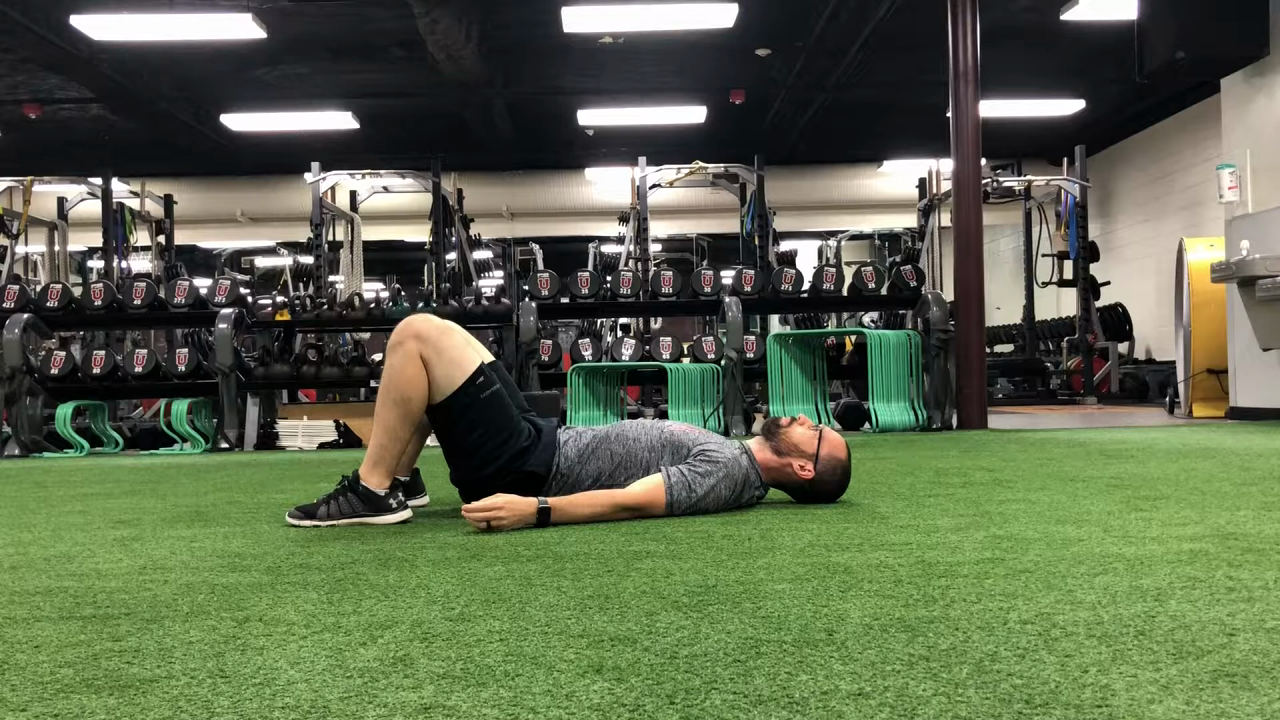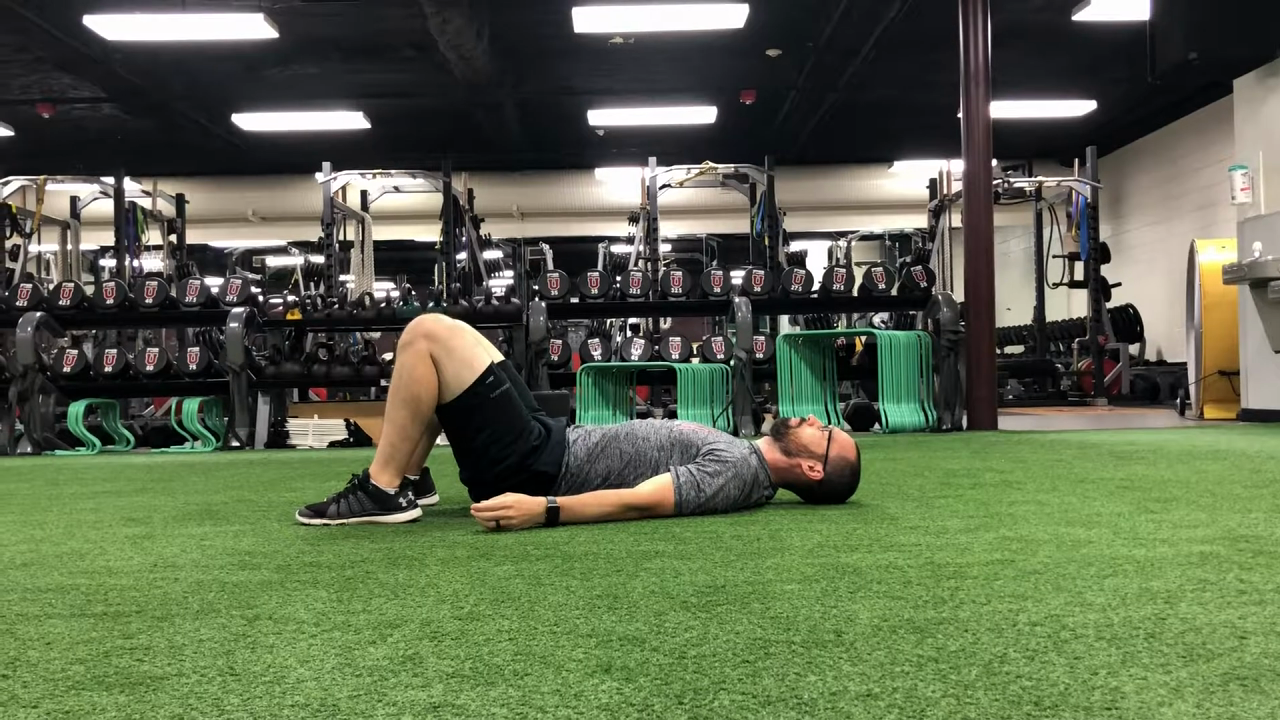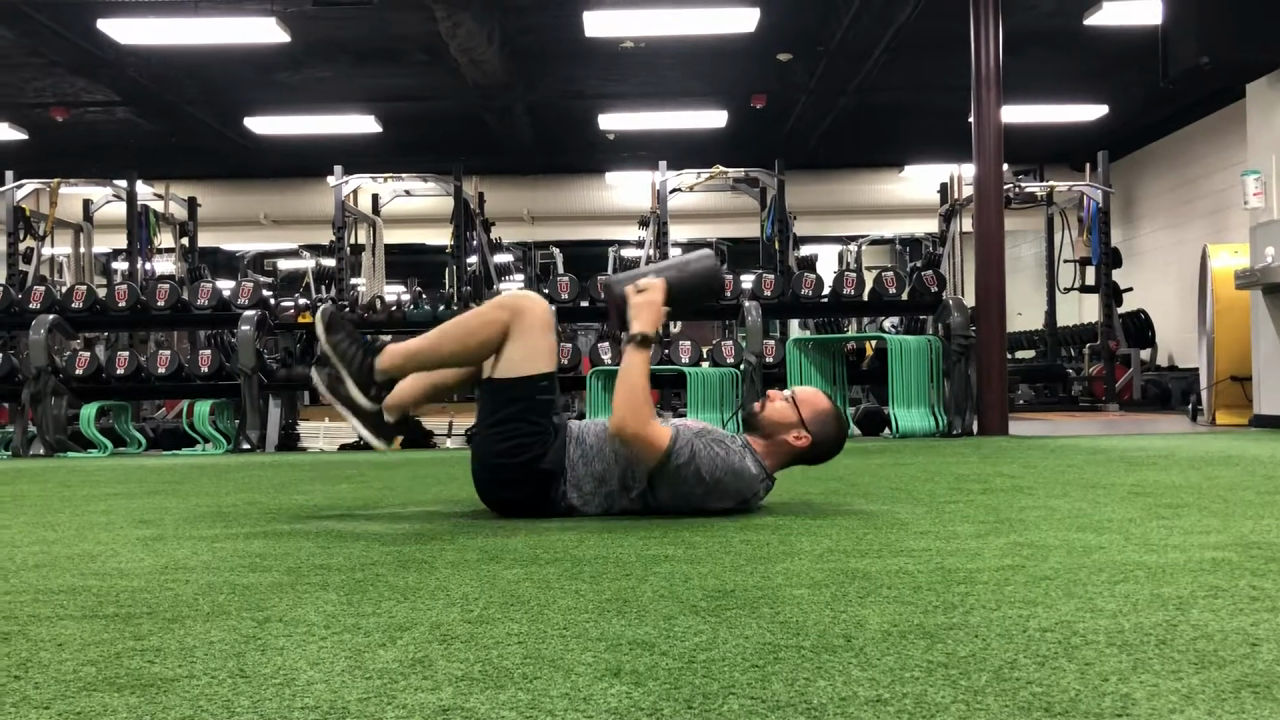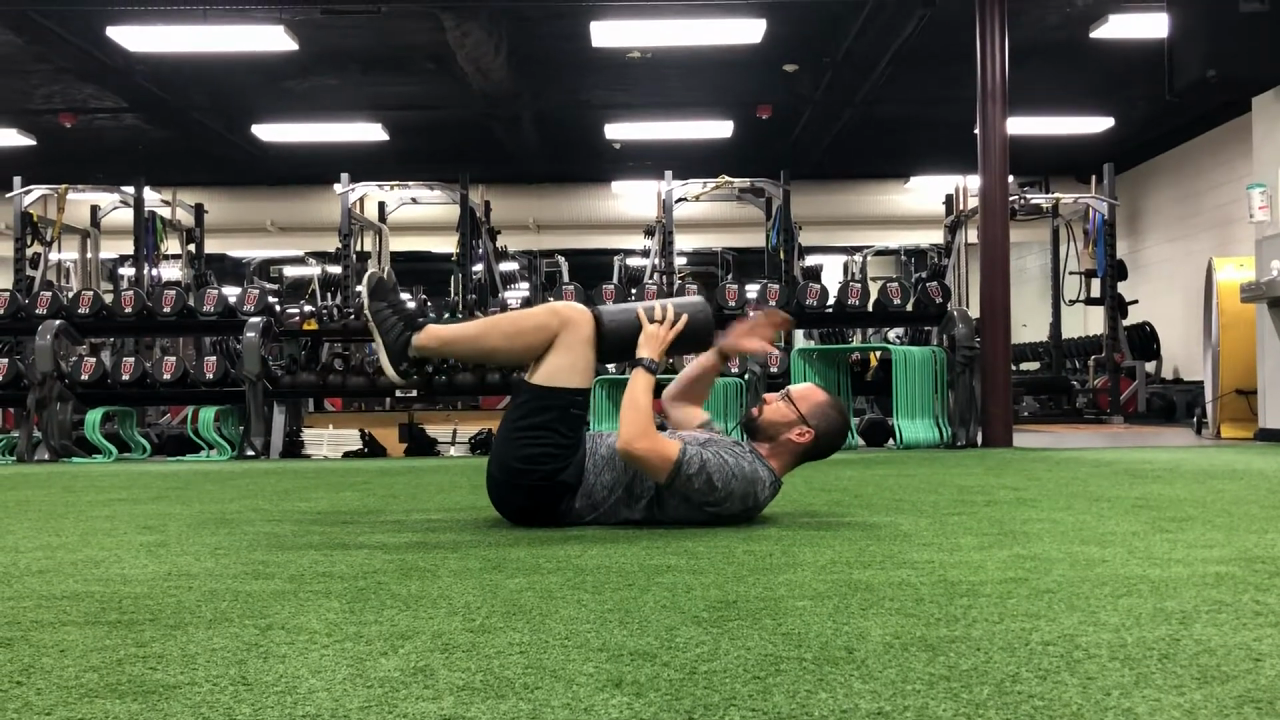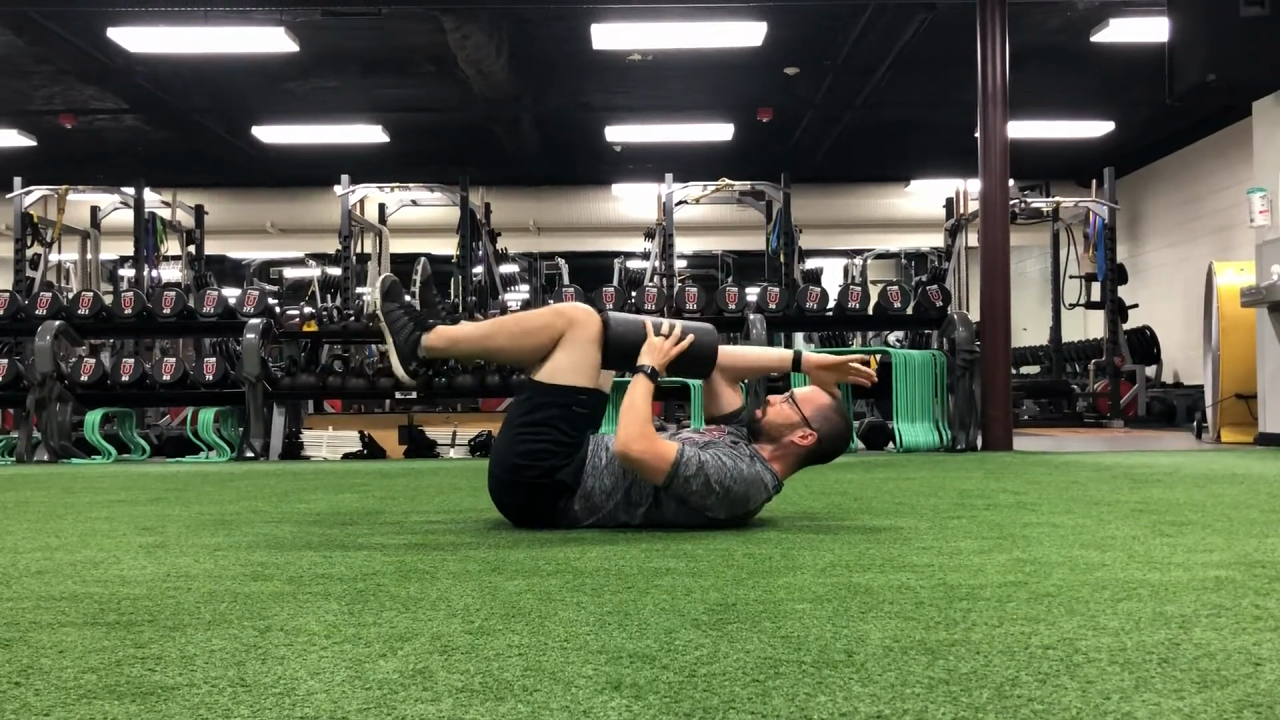
dt=0.7s
person 1, frame 1
left shoulder: (728, 471)
right shoulder: (728, 455)
left elbow: (629, 501)
left wrist: (533, 509)
left hip: (525, 468)
right hip: (546, 438)
left knee: (417, 334)
right knee: (434, 340)
left ankle: (373, 490)
right ankle: (399, 478)
person 1, frame 2
left shoulder: (737, 472)
right shoulder: (738, 454)
left elbow: (636, 503)
left wrist: (541, 508)
left hip: (531, 466)
right hip: (554, 444)
left knee: (426, 335)
right knee: (444, 335)
left ankle: (383, 490)
right ankle: (408, 477)
person 1, frame 3
left shoulder: (731, 469)
right shoulder: (735, 457)
left elbow: (628, 426)
right elbow: (644, 424)
left wrist: (640, 332)
right wrist: (643, 335)
left hip: (527, 473)
right hip: (541, 467)
left knee: (524, 307)
right knee: (497, 336)
left ankle: (376, 370)
right ankle: (384, 410)
person 1, frame 4
left shoulder: (740, 478)
right shoulder: (738, 458)
left elbow: (635, 444)
right elbow: (677, 399)
left wrist: (647, 357)
right wrist: (726, 350)
left hip: (538, 482)
right hip: (545, 478)
left knee: (571, 318)
right knee: (557, 333)
left ankle: (411, 344)
right ankle: (417, 339)
person 1, frame 5
left shoulder: (737, 479)
right shoulder: (742, 448)
left elbow: (632, 447)
right elbow: (717, 362)
left wrist: (648, 366)
right wrist: (803, 360)
left hip: (539, 482)
right hip: (553, 479)
left knee: (577, 320)
right knee: (587, 338)
left ankle: (422, 342)
right ankle: (445, 332)
